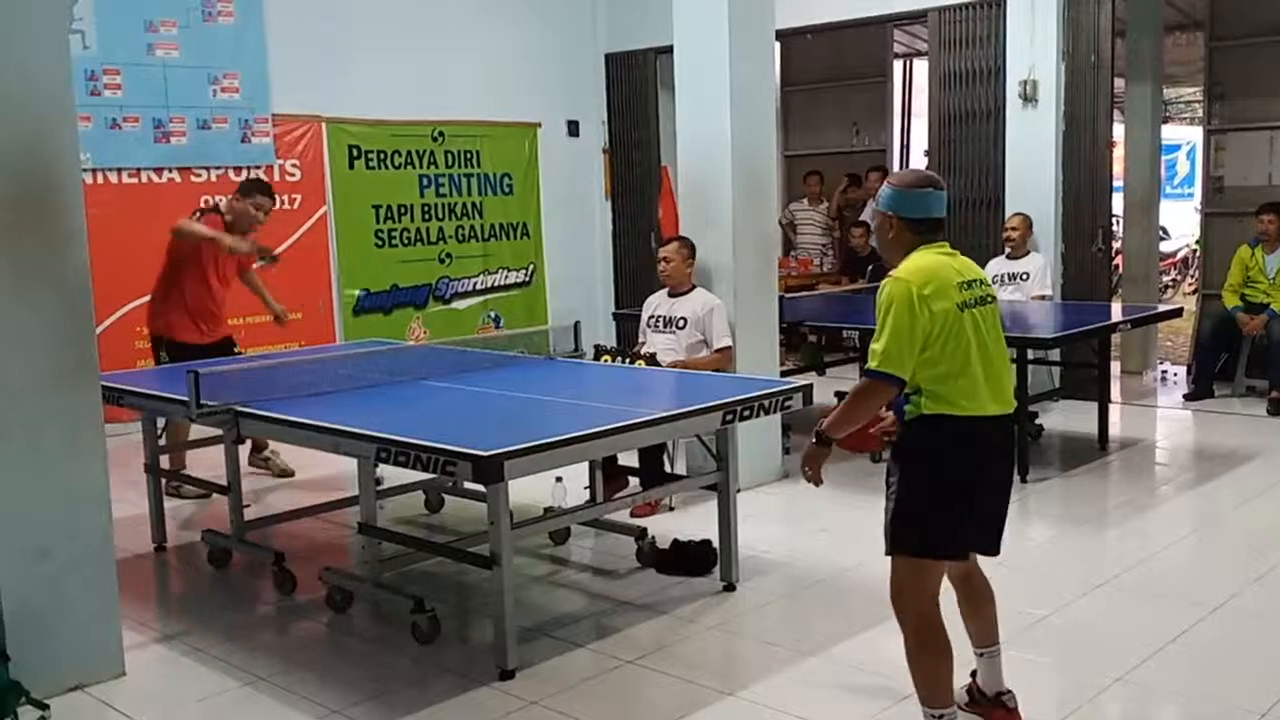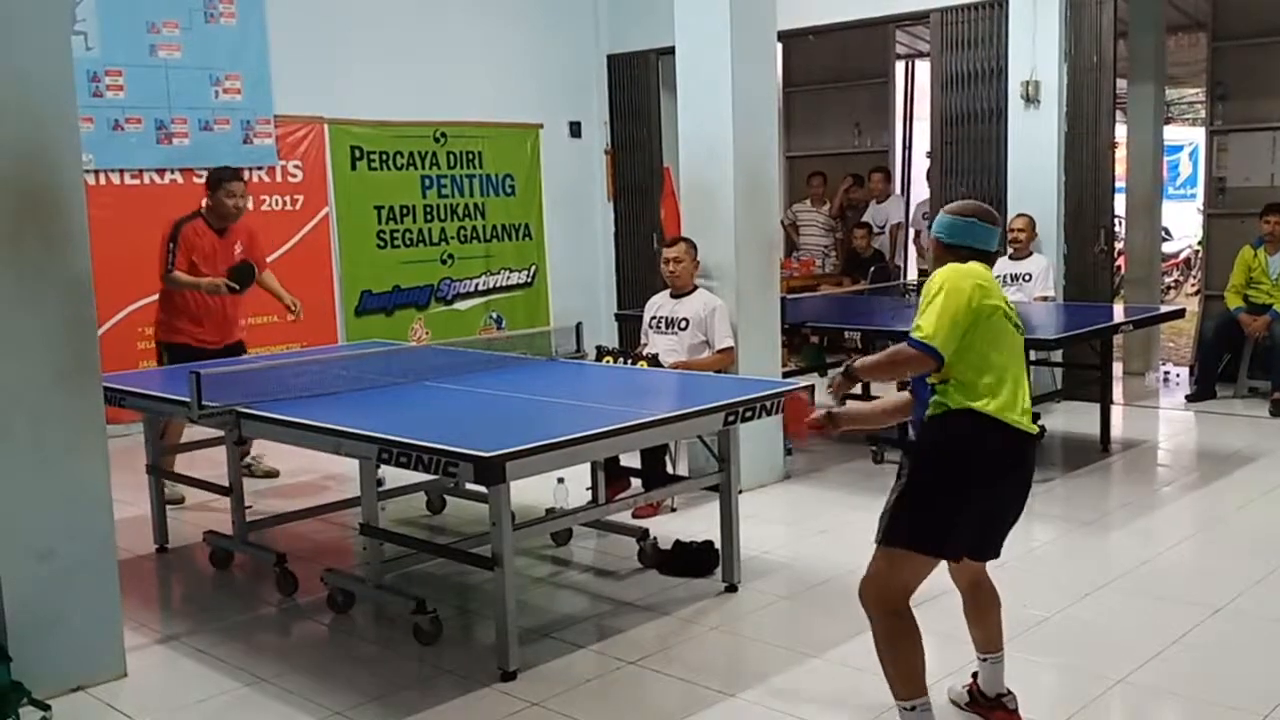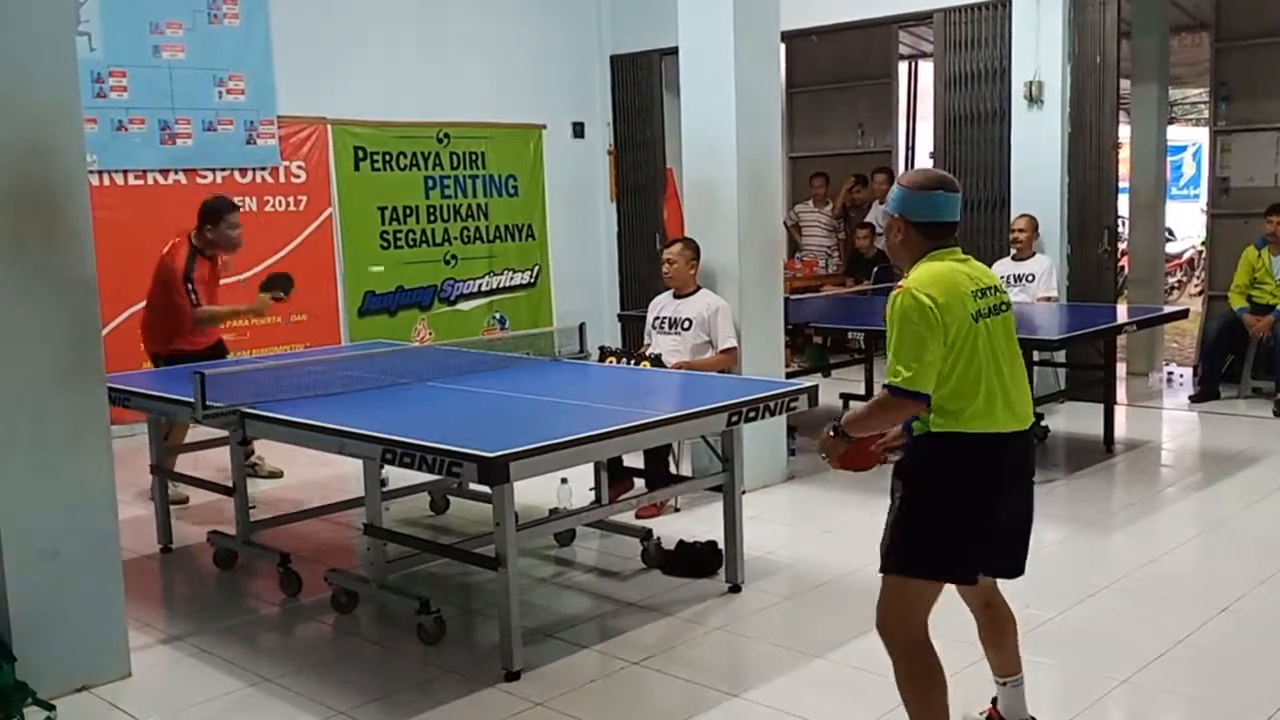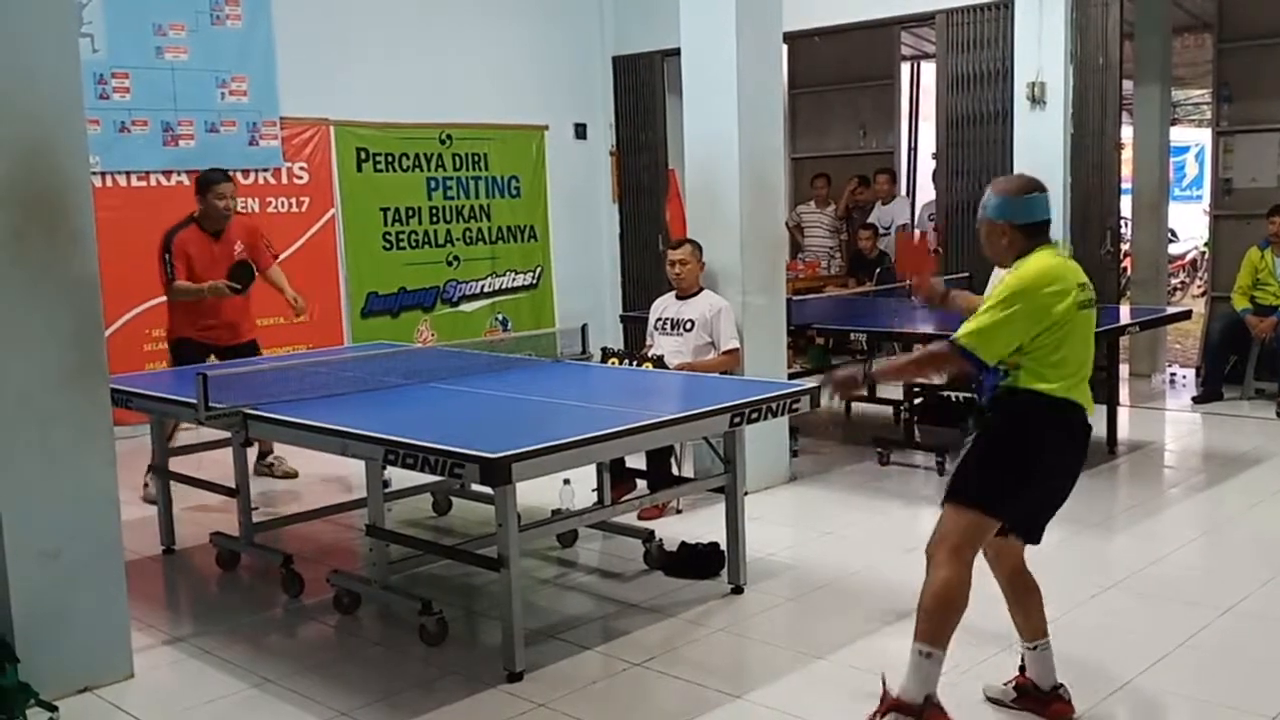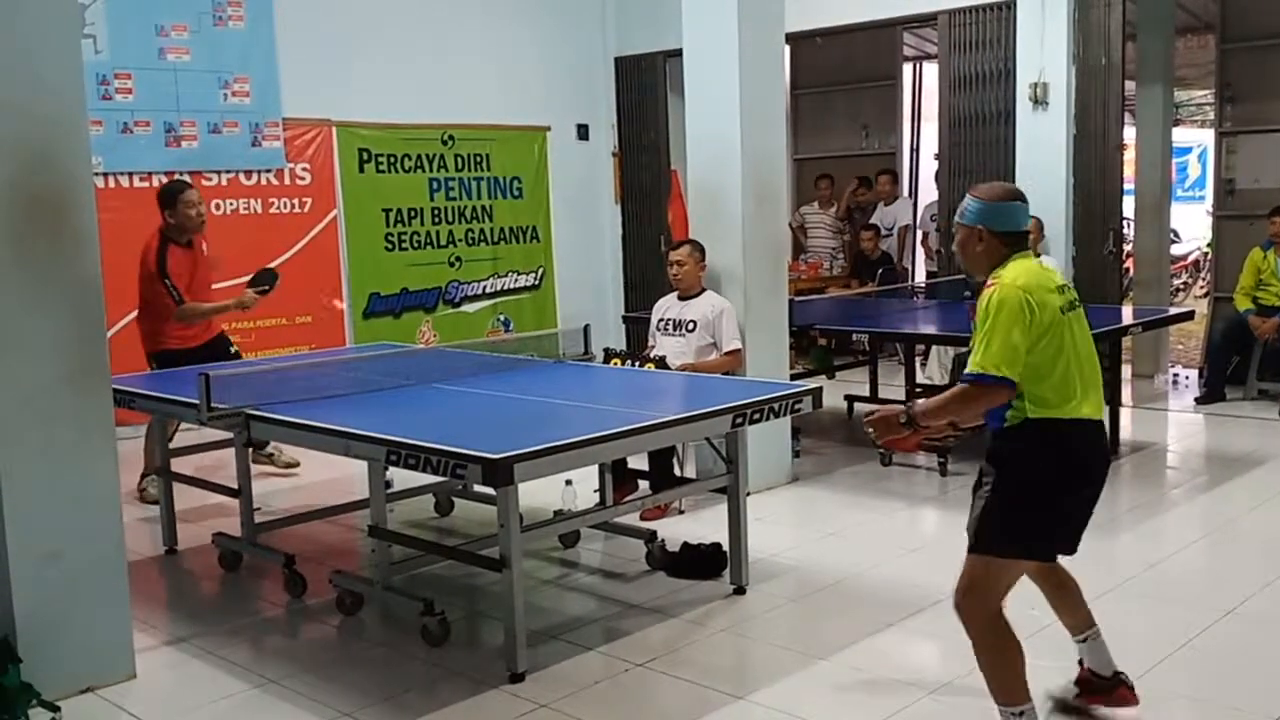
dt=0.7s
person 1, frame 1
left shoulder: (906, 283)
right shoulder: (972, 273)
left elbow: (882, 383)
left wrist: (823, 437)
right wrist: (905, 418)
left hip: (942, 445)
right hip: (992, 436)
left knee: (913, 600)
right knee: (962, 565)
person 1, frame 2
left shoulder: (954, 281)
right shoulder: (989, 292)
left elbow: (919, 360)
right elbow: (920, 399)
left wrist: (853, 369)
right wrist: (842, 417)
left hip: (965, 448)
right hip: (1010, 452)
left knee: (881, 594)
right knee: (966, 567)
person 1, frame 3
left shoulder: (917, 292)
right shoulder: (984, 278)
left elbow: (907, 397)
left wrist: (843, 428)
right wrist: (911, 430)
left hip: (954, 462)
right hip: (1009, 453)
left knee: (899, 623)
right knee: (980, 590)
person 1, frame 4
left shoulder: (1030, 277)
right shoulder: (1064, 271)
left elbow: (958, 355)
left wrist: (869, 375)
right wrist: (951, 299)
left hip: (1024, 421)
right hip: (1064, 428)
left knee: (947, 551)
right knee: (1001, 552)
person 1, frame 5
left shoulder: (1008, 289)
right shoulder: (1045, 279)
left elbow: (990, 389)
left wrist: (910, 415)
right wrist: (952, 418)
left hip: (1041, 450)
right hip: (1081, 444)
left knee: (976, 599)
right knee: (1037, 560)
right ankle: (1103, 674)
person 2, frame 1
left shoulder: (241, 233)
right shoulder: (205, 220)
right elbow: (178, 229)
left wrist: (270, 301)
right wrist: (224, 239)
left hip: (213, 328)
right hip: (175, 327)
left ankle: (260, 451)
right ankle: (176, 476)
person 2, frame 2
left shoulder: (244, 232)
right shoulder: (184, 230)
left elbow: (260, 270)
right elbow: (169, 277)
left wrist: (285, 297)
right wrist: (204, 283)
left hip: (226, 334)
right hip: (181, 334)
left ankle: (244, 457)
person 2, frame 3
left shoulder: (210, 246)
right shoulder: (183, 265)
right elbow: (197, 315)
right wrist: (247, 309)
left hip: (205, 338)
right hip: (172, 343)
left ankle: (248, 458)
person 2, frame 4
left shoulder: (246, 229)
right shoulder: (177, 238)
left elbow: (268, 264)
right elbow: (173, 289)
left wrist: (288, 292)
right wrist: (207, 288)
left hip: (238, 332)
right hip: (191, 333)
left ankle: (265, 457)
right ankle: (155, 473)
person 2, frame 5
left shoulder: (193, 233)
right shoulder: (160, 257)
right elbow: (182, 312)
right wrist: (234, 304)
left hip: (206, 332)
right hip: (169, 343)
left ankle: (262, 447)
right ankle: (150, 476)
person 3, frame 1
left shoulder: (708, 304)
right shoulder: (652, 301)
left elbow: (725, 358)
left wrist: (686, 365)
left ankle: (653, 488)
right ankle: (612, 476)
person 3, frame 2
left shoulder: (710, 304)
right shoulder: (654, 303)
left elbow: (727, 357)
left wrist: (688, 365)
left ankle: (655, 489)
right ankle: (614, 476)
person 3, frame 3
left shoulder: (713, 305)
right shoulder: (657, 303)
left elbow: (730, 358)
left wrist: (690, 366)
left ankle: (658, 489)
right ankle: (617, 477)
person 3, frame 4
left shoulder: (715, 306)
right shoulder: (659, 304)
left elbow: (733, 359)
left wrist: (693, 367)
left ankle: (660, 491)
right ankle: (619, 478)
person 3, frame 5
left shoulder: (717, 307)
right shoulder: (662, 305)
left elbow: (735, 360)
left wrist: (695, 367)
left ankle: (663, 492)
right ankle: (621, 479)
person 4, frame 1
right shoulder: (1246, 251)
right elbow: (1230, 289)
right wrist: (1239, 314)
right hip: (1248, 306)
right knee: (1208, 327)
right ankle: (1203, 385)
person 4, frame 2
right shoulder: (1249, 252)
right elbow: (1233, 290)
right wrist: (1242, 316)
right hip: (1251, 307)
right knee: (1210, 328)
right ankle: (1205, 386)
person 4, frame 3
right shoulder: (1252, 252)
right elbow: (1236, 291)
right wrist: (1246, 316)
right hip: (1255, 307)
right knee: (1214, 328)
right ankle: (1209, 387)
person 4, frame 4
right shoulder: (1256, 252)
right elbow: (1239, 292)
right wrist: (1249, 317)
right hip: (1257, 308)
right knee: (1217, 328)
right ankle: (1212, 388)
person 4, frame 5
right shoulder: (1258, 253)
right elbow: (1242, 293)
right wrist: (1251, 317)
right hip: (1260, 310)
right knee: (1220, 330)
right ankle: (1214, 388)
